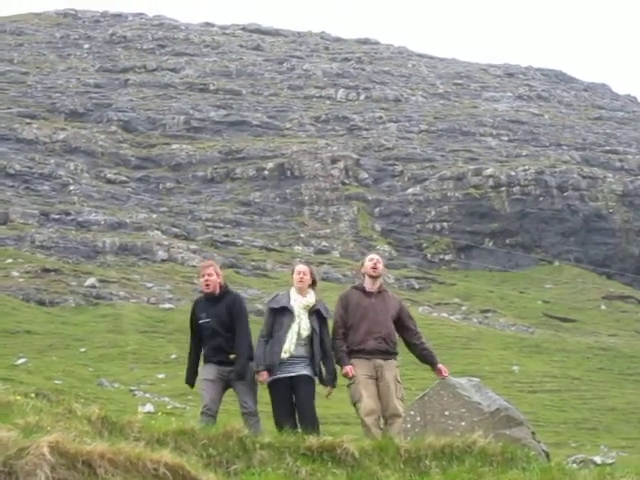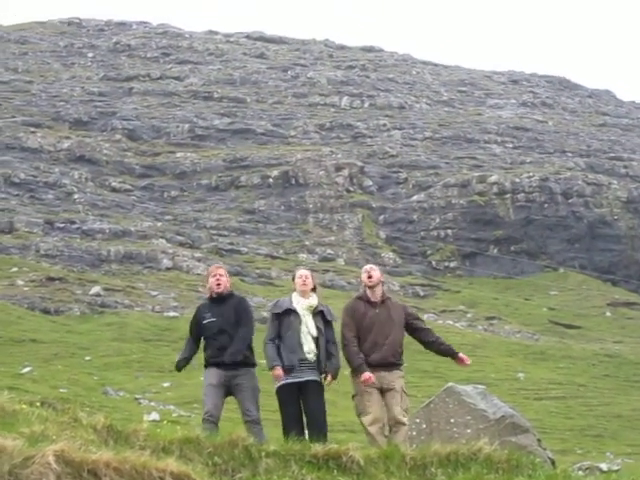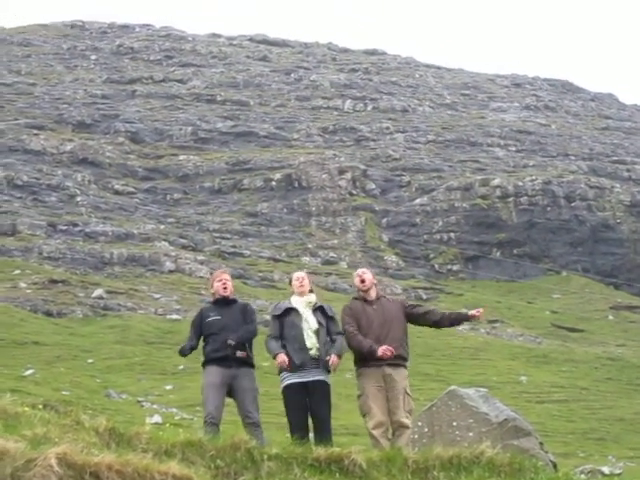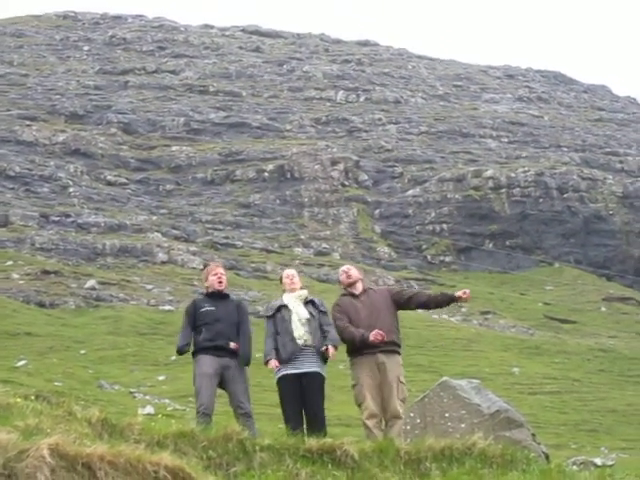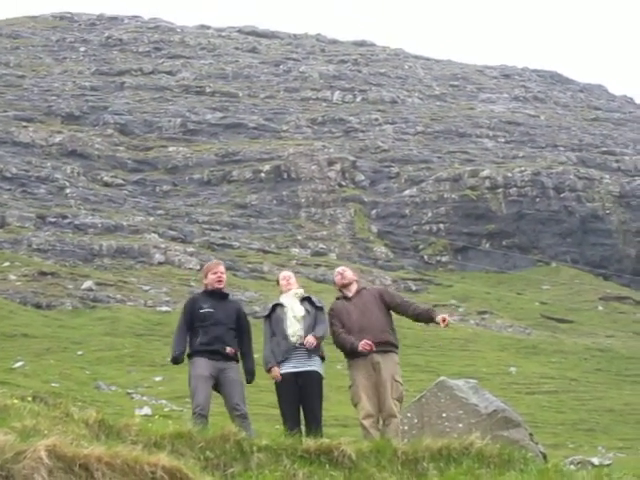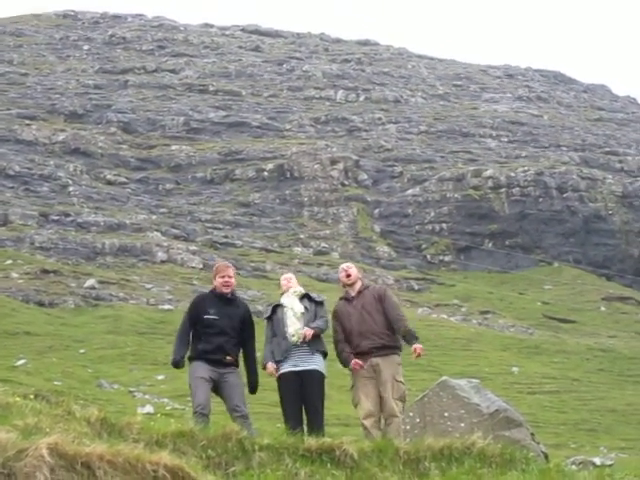
dt=0.2s
person 1, frame 1
left shoulder: (394, 301)
right shoulder: (348, 297)
left elbow: (411, 333)
right elbow: (338, 333)
left wrist: (433, 361)
right wrist: (344, 361)
left hip: (387, 362)
right hip: (360, 361)
left knee: (394, 410)
right knee: (368, 411)
person 1, frame 2
left shoulder: (399, 308)
right shoulder: (353, 307)
left elbow: (425, 333)
right elbow: (348, 342)
left wrist: (453, 354)
right wrist: (361, 369)
left hip: (393, 373)
right hip: (367, 373)
left knee: (399, 419)
right knee: (373, 421)
person 1, frame 3
left shoulder: (397, 305)
right shoulder: (351, 308)
left elbow: (429, 316)
right elbow: (352, 337)
left wrist: (464, 316)
right wrist: (374, 349)
left hip: (397, 370)
right hip: (370, 371)
left knee: (402, 421)
right knee: (377, 423)
person 1, frame 4
left shoulder: (385, 294)
right shoulder: (341, 304)
left elbow: (417, 298)
right elbow: (344, 331)
left wrist: (452, 297)
right wrist: (366, 337)
left hip: (391, 357)
right hip: (363, 360)
left knee: (394, 410)
right knee: (370, 412)
person 1, frame 5
left shoulder: (377, 293)
right shoulder: (336, 308)
left elbow: (403, 305)
right elbow: (338, 336)
left wrist: (433, 315)
right wrist: (356, 345)
left hip: (386, 356)
right hip: (359, 362)
left knee: (391, 409)
right knee: (366, 412)
person 1, frame 6
left shoulder: (379, 293)
right shoulder: (339, 308)
left elbow: (396, 316)
right elbow: (339, 341)
left wrist: (413, 339)
right wrist: (348, 360)
left hip: (388, 358)
right hip: (361, 364)
left knee: (393, 410)
right knee: (367, 413)
person 2, frame 1
left shoulder: (234, 299)
right shoulder: (198, 305)
left elbow: (243, 333)
right elbow: (195, 341)
left wrist: (241, 364)
right wrist: (191, 372)
left hip: (239, 365)
right hip: (212, 365)
left knee: (249, 409)
right knee: (207, 409)
person 2, frame 2
left shoulder: (239, 302)
right shoulder: (202, 310)
left elbow: (246, 331)
right elbow: (193, 339)
left wrist: (233, 353)
right wrist: (184, 358)
left hip: (242, 369)
right hip: (214, 369)
left knee: (252, 416)
right knee: (209, 415)
person 2, frame 3
left shoulder: (244, 308)
right shoulder: (205, 312)
left elbow: (252, 329)
right elbow: (194, 336)
left wrist: (236, 339)
right wrist: (187, 347)
left hip: (242, 368)
right hip: (214, 367)
left knee: (251, 418)
right knee: (211, 417)
person 2, frame 4
left shoulder: (237, 305)
right shoulder: (197, 304)
left elbow: (245, 329)
right elbow: (187, 327)
left wrist: (245, 352)
right wrist: (183, 343)
left hip: (233, 359)
right hip: (206, 357)
left knee: (243, 409)
right knee: (204, 408)
person 2, frame 5
left shoulder: (235, 306)
right shoulder: (195, 301)
left elbow: (245, 336)
right elbow: (183, 328)
left wrist: (249, 366)
right wrist: (178, 351)
left hip: (229, 363)
right hip: (202, 360)
left knee: (239, 410)
right knee: (200, 409)
person 2, frame 6
left shoulder: (242, 308)
right shoulder: (201, 301)
left elbow: (248, 344)
right elbow: (185, 329)
left wrist: (253, 378)
right wrist: (179, 354)
left hip: (229, 368)
right hip: (202, 364)
left knee: (240, 412)
right knee: (201, 409)
person 3, frame 1
left shoulder: (318, 308)
right shoulder: (278, 302)
left elbow: (325, 344)
right elbow: (264, 336)
left wrist: (330, 378)
right wrist: (261, 367)
left hip: (304, 367)
right hip: (278, 368)
left knee: (307, 412)
right knee: (283, 417)
person 3, frame 2
left shoulder: (322, 311)
right shoulder: (281, 307)
left elbow: (331, 342)
right elbow: (270, 339)
left wrist: (332, 369)
right wrist: (274, 364)
left hip: (312, 374)
right hip: (287, 373)
left knee: (317, 418)
right knee: (291, 423)
person 3, frame 3
left shoulder: (323, 309)
right shoulder: (282, 309)
left elbow: (337, 335)
right elbow: (271, 338)
left wrist: (336, 352)
right wrist: (278, 352)
left hip: (318, 372)
right hip: (292, 372)
left knee: (322, 419)
right knee: (297, 422)
person 3, frame 4
left shoulder: (315, 304)
right shoulder: (275, 308)
left elbow: (327, 327)
right elbow: (270, 337)
left wrist: (332, 343)
right wrist: (270, 357)
left hip: (313, 362)
right hip: (287, 364)
left knee: (315, 411)
right knee: (292, 413)
person 3, frame 5
left shoulder: (312, 302)
right shoulder: (273, 309)
left elbow: (323, 324)
right elbow: (268, 340)
left wrist: (315, 335)
right wrist: (271, 364)
left hip: (310, 360)
right hip: (285, 363)
left knee: (313, 410)
right knee: (289, 413)
person 3, frame 6
left shoulder: (313, 300)
right shoulder: (275, 310)
left elbow: (324, 320)
right elbow: (269, 339)
left wrist: (312, 328)
right wrist: (268, 360)
left hip: (311, 358)
right hip: (286, 361)
left knee: (314, 408)
right knee: (291, 411)
